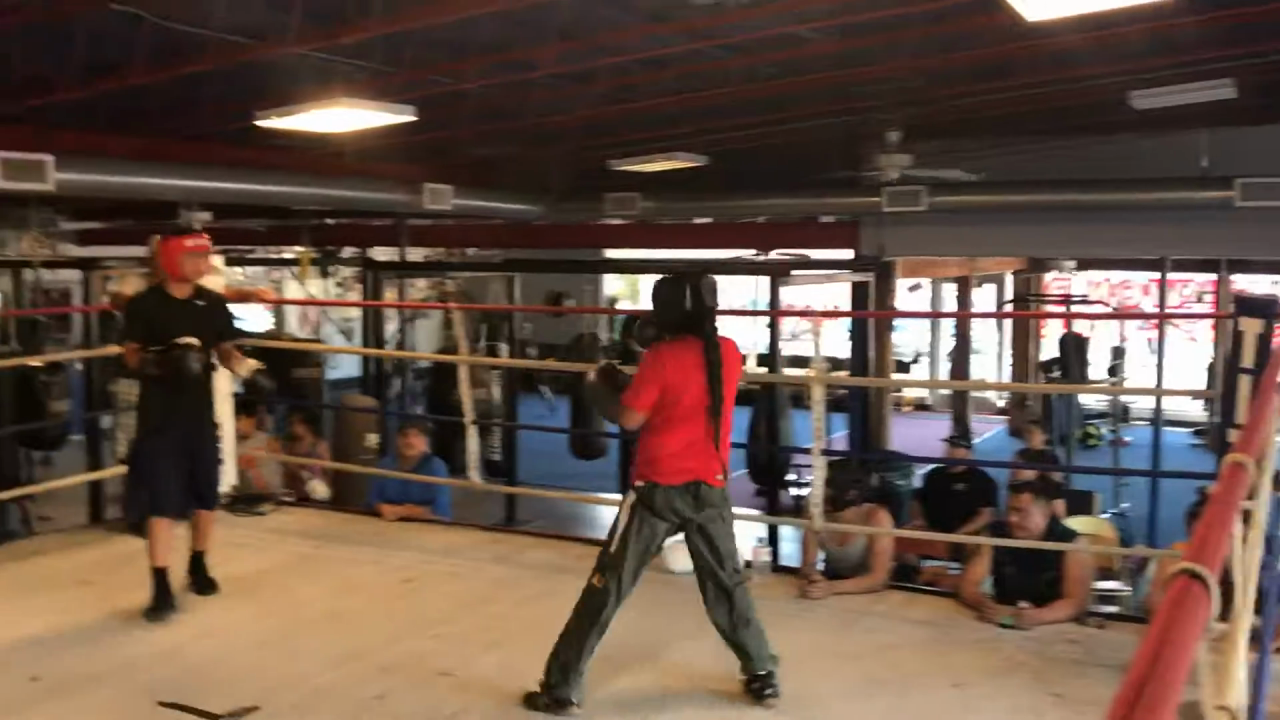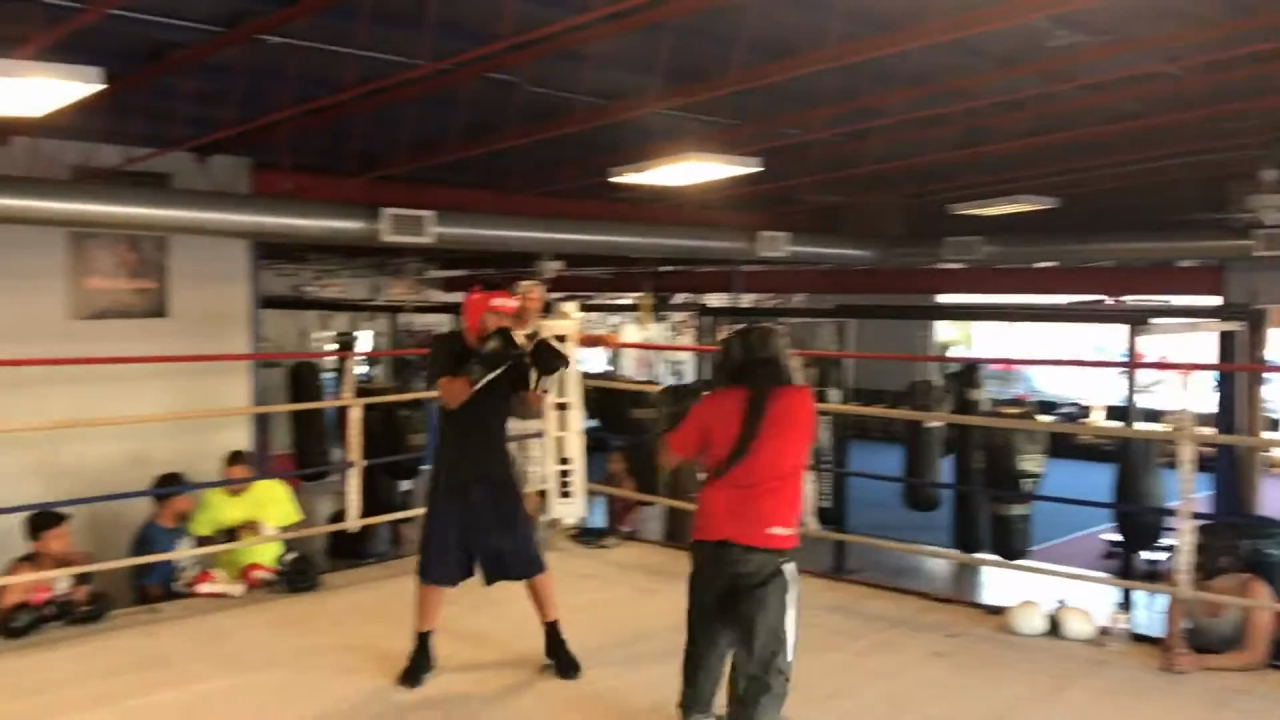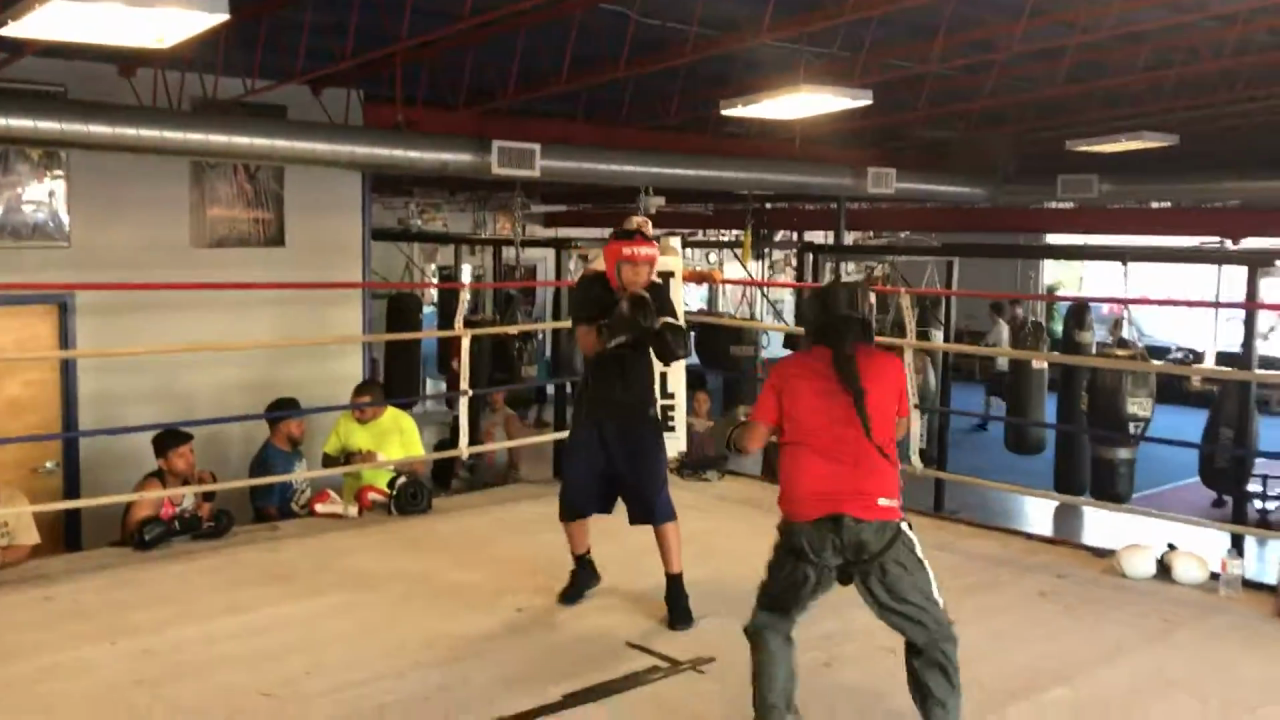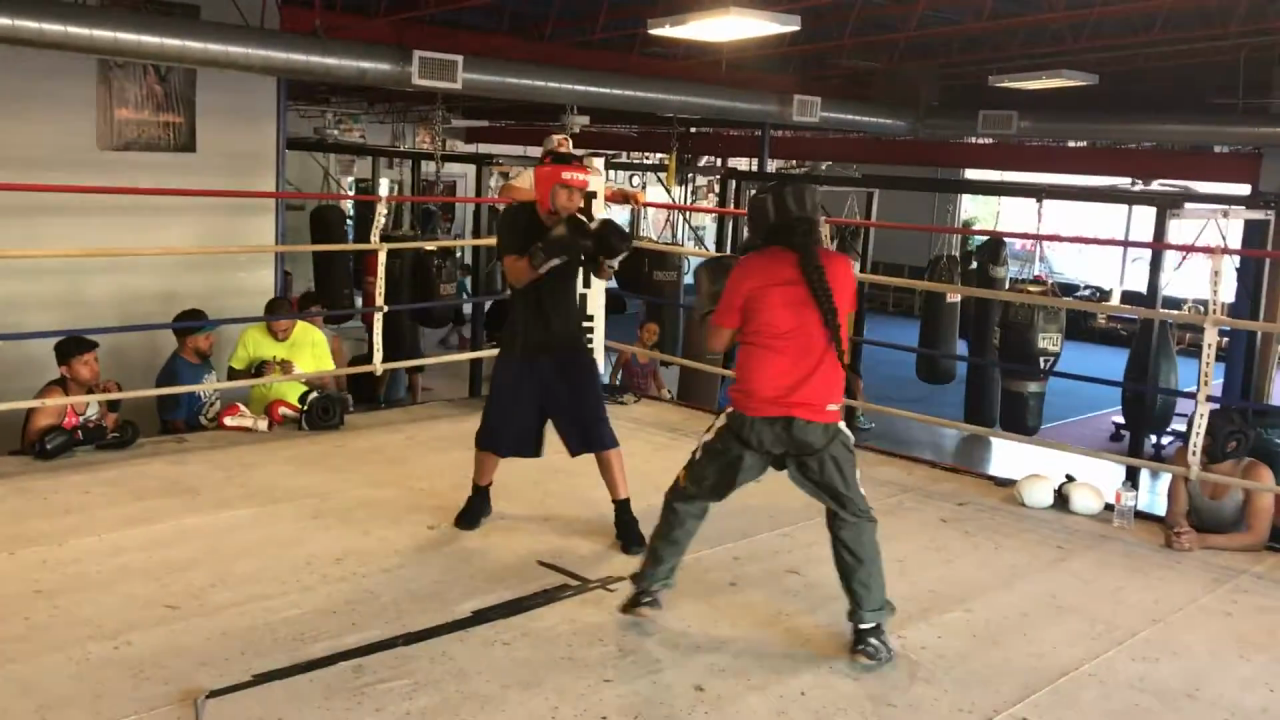
dt=1s
person 1, frame 1
left shoulder: (660, 355)
right shoulder: (728, 353)
left elbow: (630, 419)
left wrist: (602, 390)
left hip: (657, 488)
right hip: (709, 488)
left knee: (608, 584)
right knee: (726, 583)
left ankle: (559, 688)
right ankle: (762, 674)
person 1, frame 2
left shoulder: (713, 404)
right shoulder: (801, 401)
left elbow: (669, 459)
left hip: (711, 543)
right hip: (765, 550)
left knee: (706, 642)
right knee: (762, 668)
person 1, frame 3
left shoulder: (785, 371)
right shoulder: (888, 364)
left elbow: (751, 442)
left wrist: (736, 435)
left hip: (806, 523)
right hip: (875, 522)
left knee: (771, 622)
right knee: (932, 636)
person 1, frame 4
left shoulder: (749, 270)
right shoulder: (839, 269)
left elbow: (717, 341)
left wrist: (718, 304)
left hip: (752, 420)
right hip: (817, 422)
left knee: (688, 495)
right knee: (852, 519)
left ankle: (648, 589)
right ankle: (870, 629)
person 2, frame 1
left shoulder: (212, 303)
right shoulder: (145, 304)
left elbow: (226, 349)
right elbow: (130, 356)
left wrist: (245, 366)
right wrist: (163, 360)
left hip: (199, 410)
right hip: (158, 412)
left knee: (204, 491)
right knee: (159, 499)
left ankle: (198, 562)
right ankle: (162, 586)
person 2, frame 2
left shoulder: (508, 351)
right shoulder: (446, 347)
left elbow: (531, 406)
right elbow: (451, 396)
right wrist: (486, 363)
left hip: (496, 470)
right hip: (453, 471)
left knee: (526, 556)
right knee: (437, 563)
left ankle: (555, 641)
right ankle: (422, 650)
person 2, frame 3
left shoulder: (656, 297)
right shoulder: (589, 289)
left elbow: (667, 353)
right elbow: (587, 344)
left wrist: (673, 344)
right wrist: (617, 325)
left hip: (638, 410)
right hip: (594, 408)
left knee: (656, 502)
right knee: (575, 496)
left ankle: (676, 590)
right ankle: (584, 567)
person 2, frame 4
left shoulder: (577, 223)
right shoulder: (516, 218)
left elbow: (601, 273)
right elbow: (516, 275)
left wrist: (610, 252)
right wrist: (550, 249)
left hip: (568, 341)
right hip: (522, 342)
left knee: (598, 431)
right knee: (496, 429)
left ankle: (625, 516)
right ankle: (479, 498)
